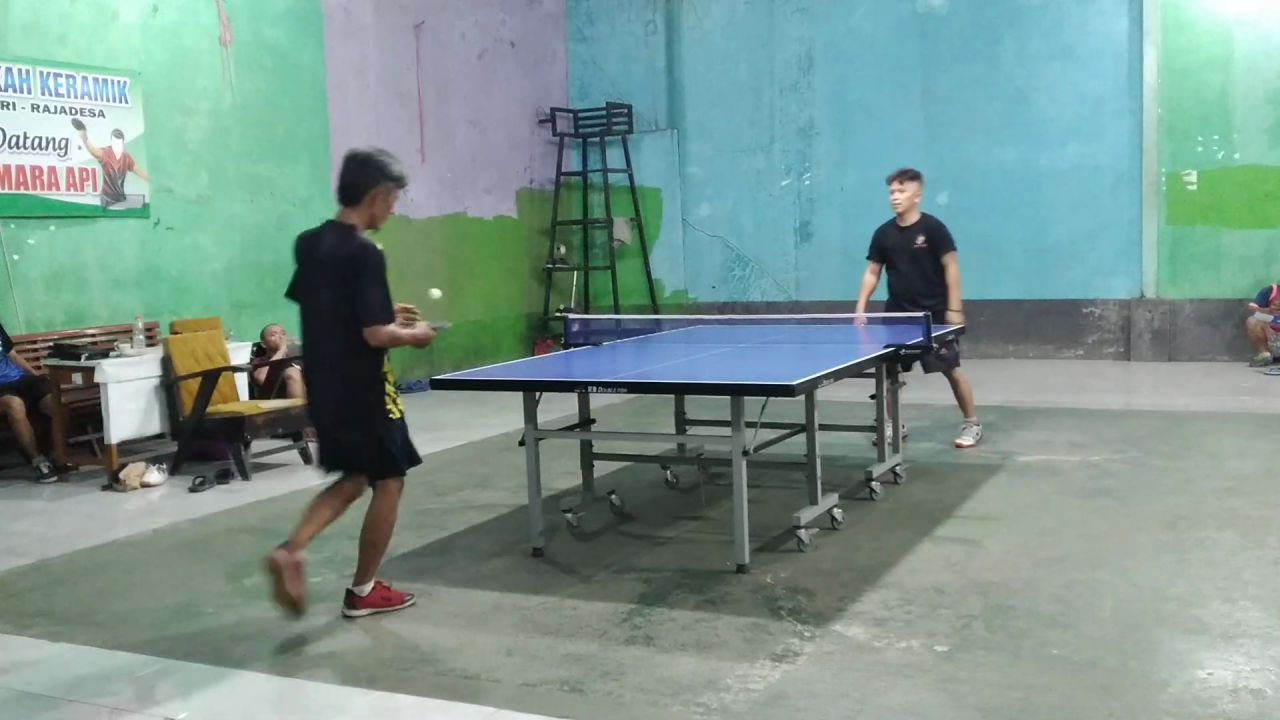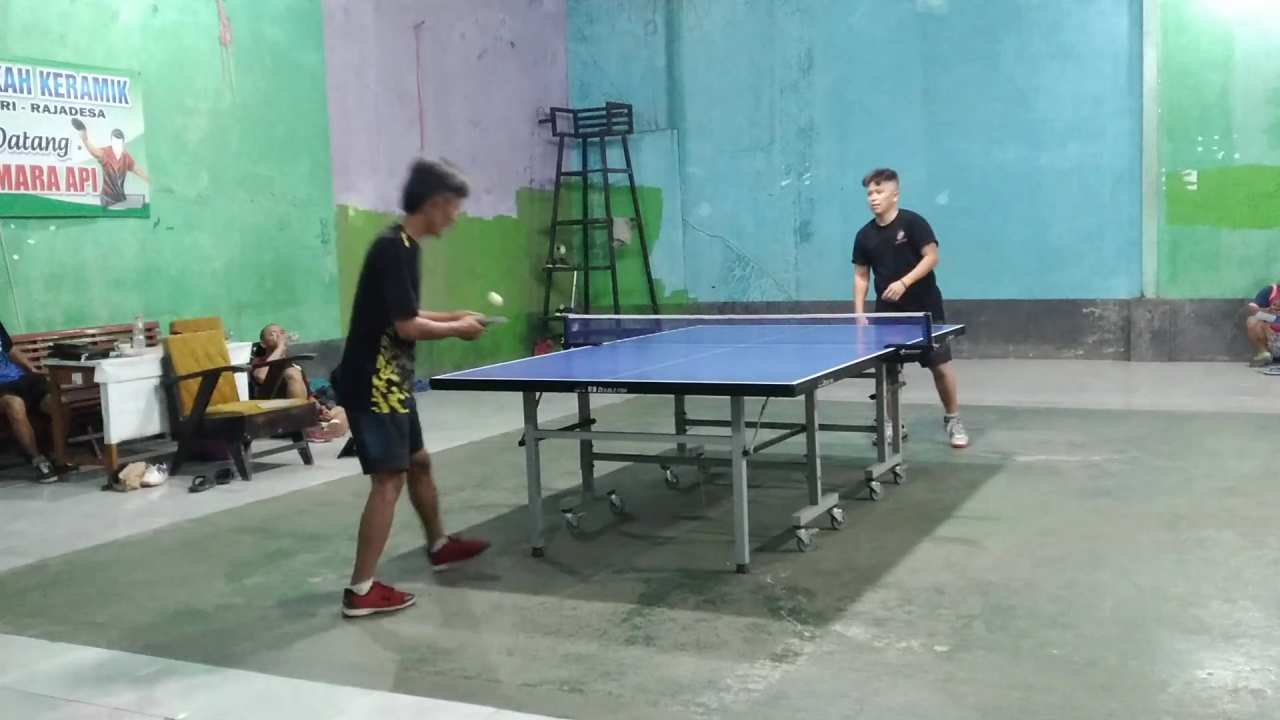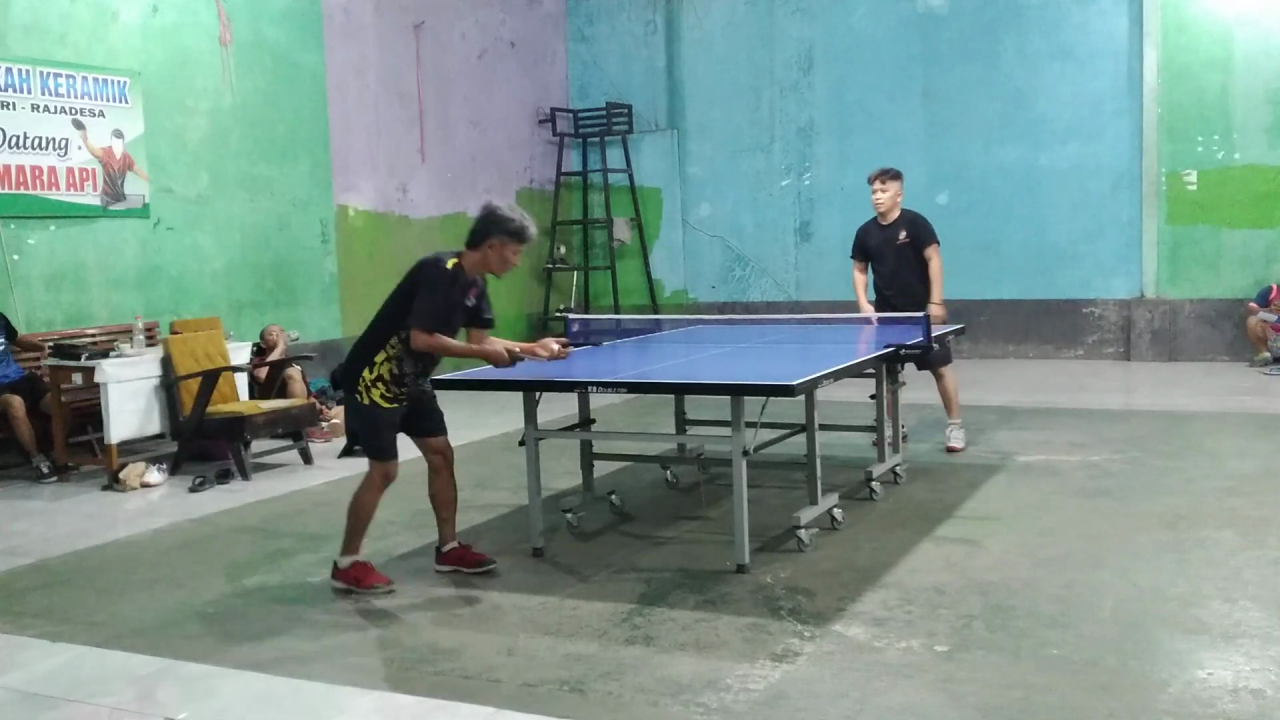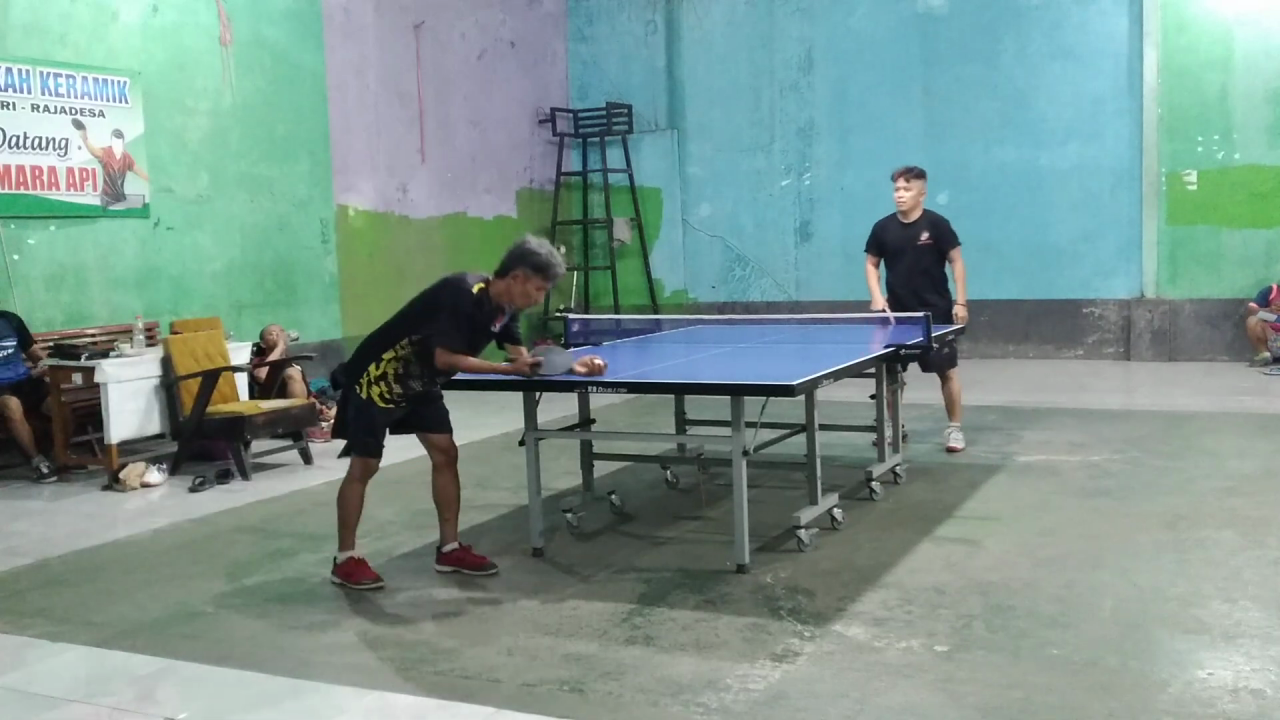
dt=0.3s
person 1, frame 1
left shoulder: (309, 244)
right shoulder: (365, 253)
right elbow: (373, 334)
left wrist: (385, 313)
right wrist: (414, 335)
left hip: (323, 389)
right hip: (362, 392)
left knee: (351, 480)
right knee: (389, 482)
left ankle: (289, 552)
right ankle: (363, 590)
person 1, frame 2
left shoulder: (399, 245)
right shoulder: (397, 250)
right elbow: (405, 325)
left wrist: (451, 318)
right wrist: (456, 329)
left hip: (388, 378)
right hip: (372, 383)
left knee: (418, 459)
right knee: (390, 479)
left ankle: (438, 544)
right ankle: (360, 590)
person 1, frame 3
left shoulder: (474, 284)
right shoulder: (438, 273)
left elbow: (479, 339)
right elbow: (421, 339)
left wrist: (533, 348)
right wrist: (483, 353)
left hip: (412, 379)
right hip: (376, 377)
left knee: (441, 454)
right knee: (383, 470)
left ankle: (448, 548)
right ankle: (347, 564)
person 1, frame 4
left shoulder: (504, 308)
right shoulder: (463, 293)
left elbow: (519, 355)
right elbow: (445, 359)
left wrist: (573, 366)
right wrist: (507, 370)
left hip: (419, 382)
right hip: (378, 377)
left knee: (445, 454)
right knee: (364, 467)
left ankle: (449, 549)
right ankle: (345, 559)
person 2, frame 1
left shoulder: (933, 228)
right shoulder: (883, 233)
left elbow: (951, 267)
right elbow: (872, 272)
left wrist: (954, 307)
right wrist: (860, 307)
left hip: (934, 312)
right hip: (898, 312)
left knee: (951, 369)
left ankle: (971, 424)
right ankle: (893, 425)
person 2, frame 2
left shoulder: (912, 222)
right shoulder: (865, 235)
left elbow: (932, 257)
right elbow: (861, 275)
left wrist: (903, 282)
right wrist: (859, 310)
left hip: (924, 307)
right hip: (887, 311)
left knee: (940, 365)
left ankle: (952, 419)
right ankle: (894, 425)
person 2, frame 3
left shoulder: (915, 222)
right shoulder: (865, 232)
left elbow: (934, 260)
right elbow: (859, 270)
left wrist: (936, 301)
right wrist: (863, 302)
left hip: (921, 309)
right hip: (886, 312)
left knee: (940, 367)
left ankle: (955, 426)
person 2, frame 4
left shoulder: (936, 224)
right shoulder: (882, 228)
left elbow: (956, 261)
right elbow: (871, 264)
left wrist: (961, 301)
right wrist: (876, 294)
left hip: (935, 311)
right hip: (897, 312)
left knee: (946, 370)
left ankle: (955, 428)
